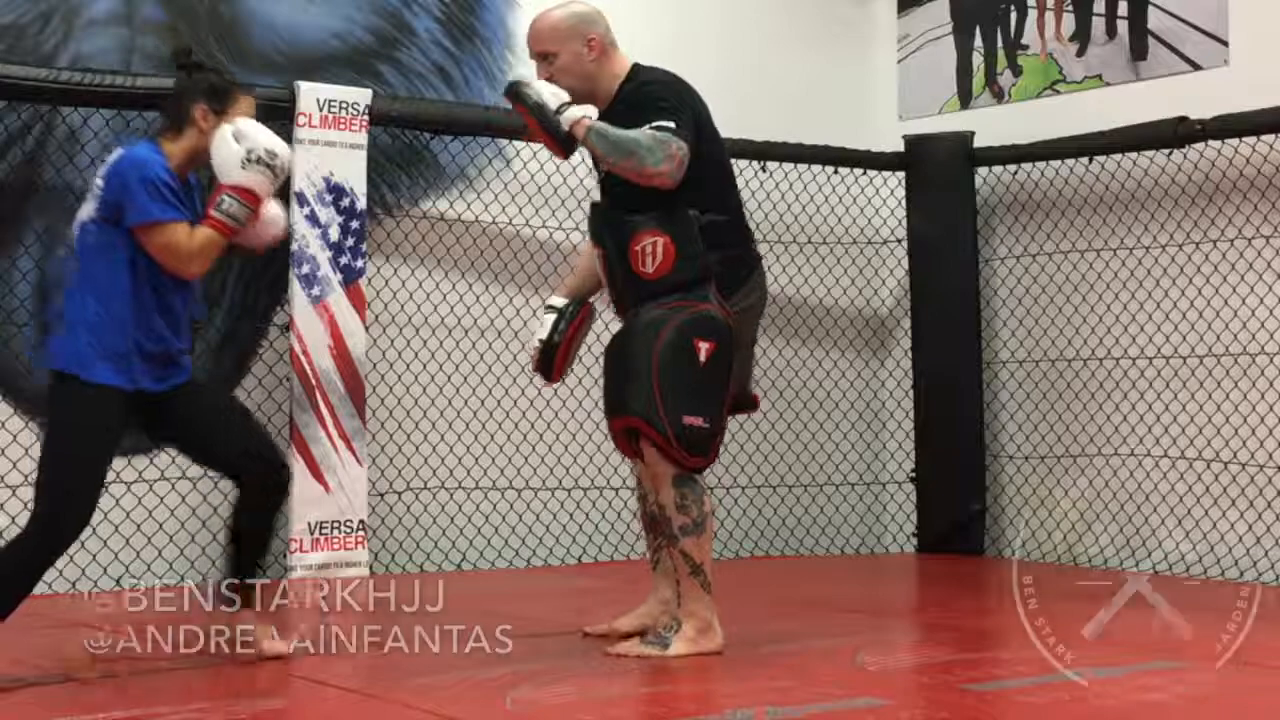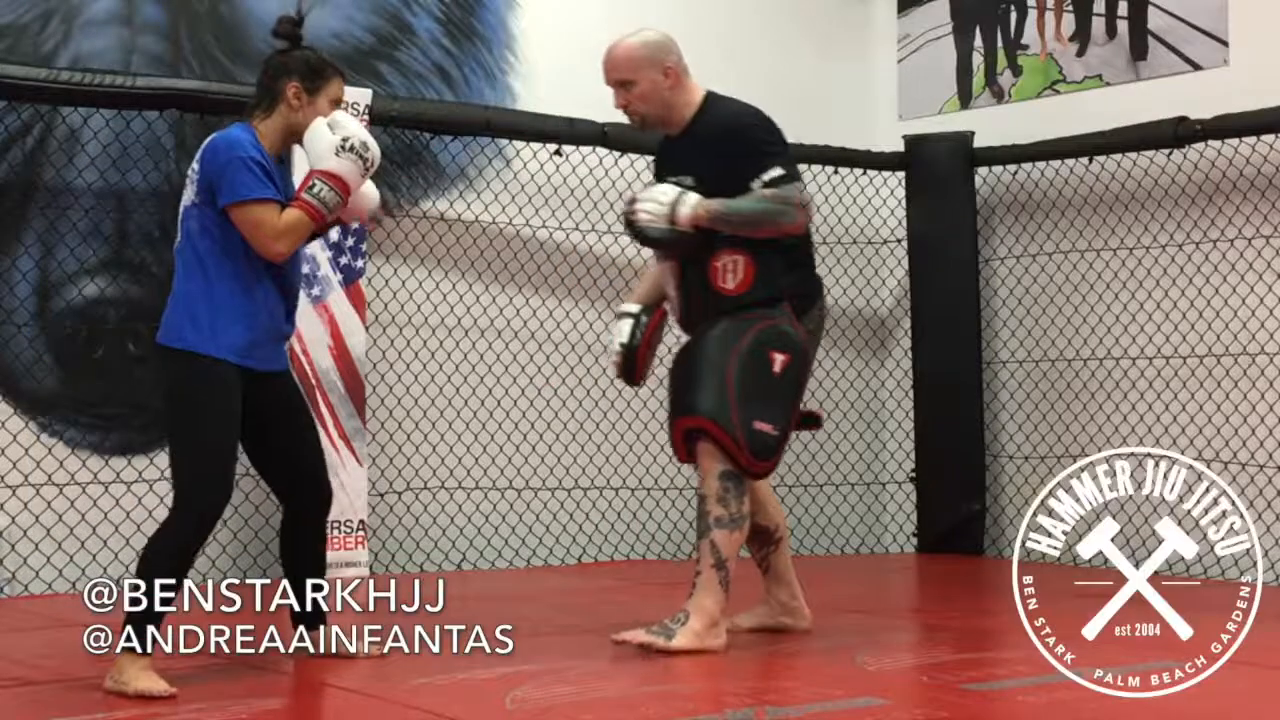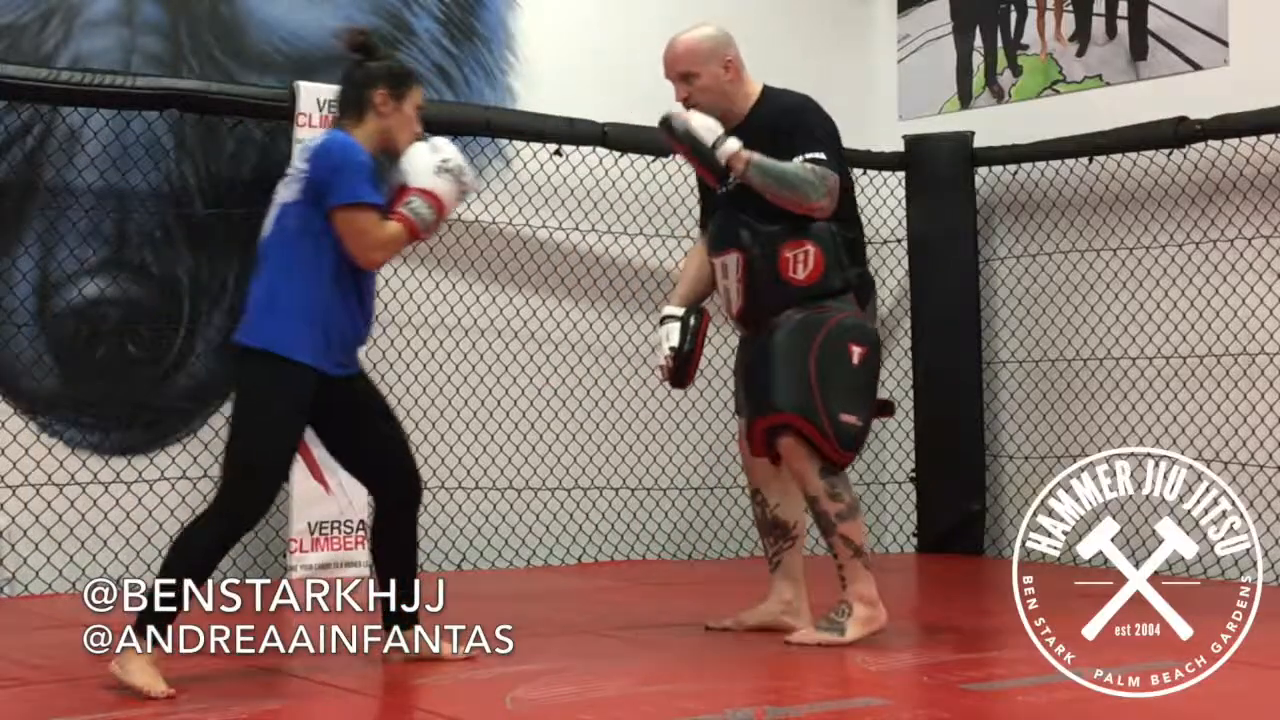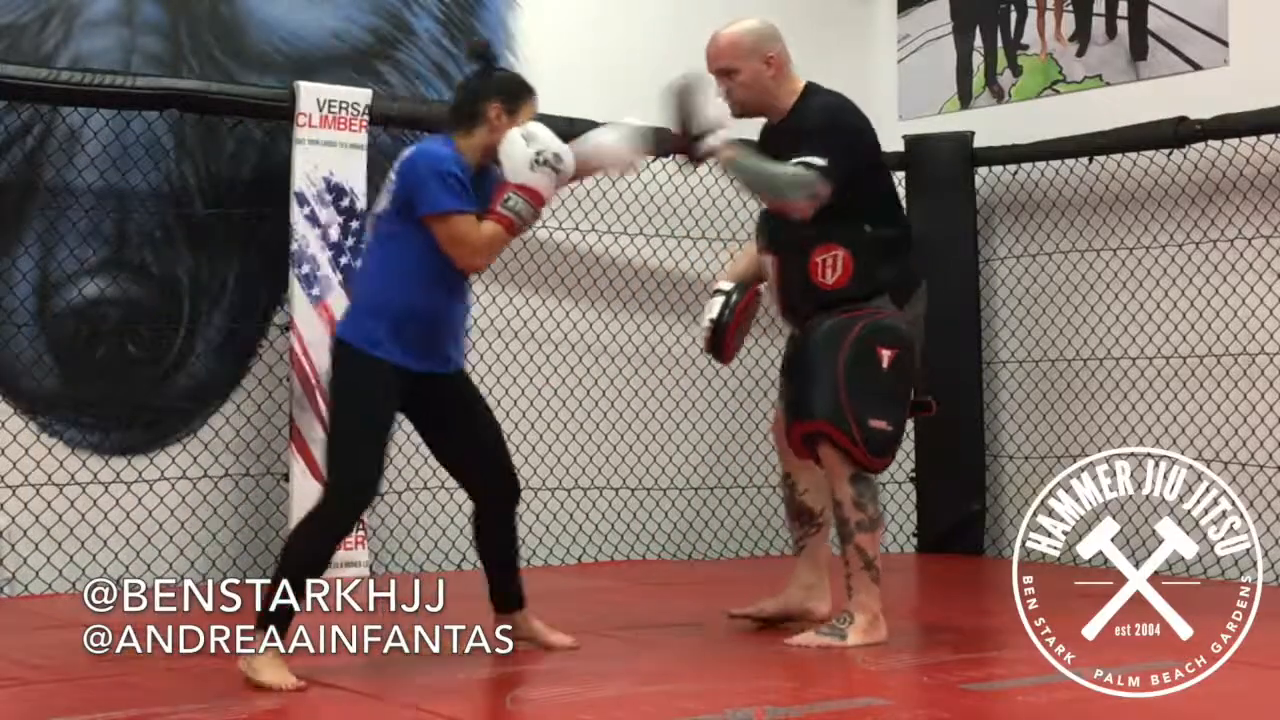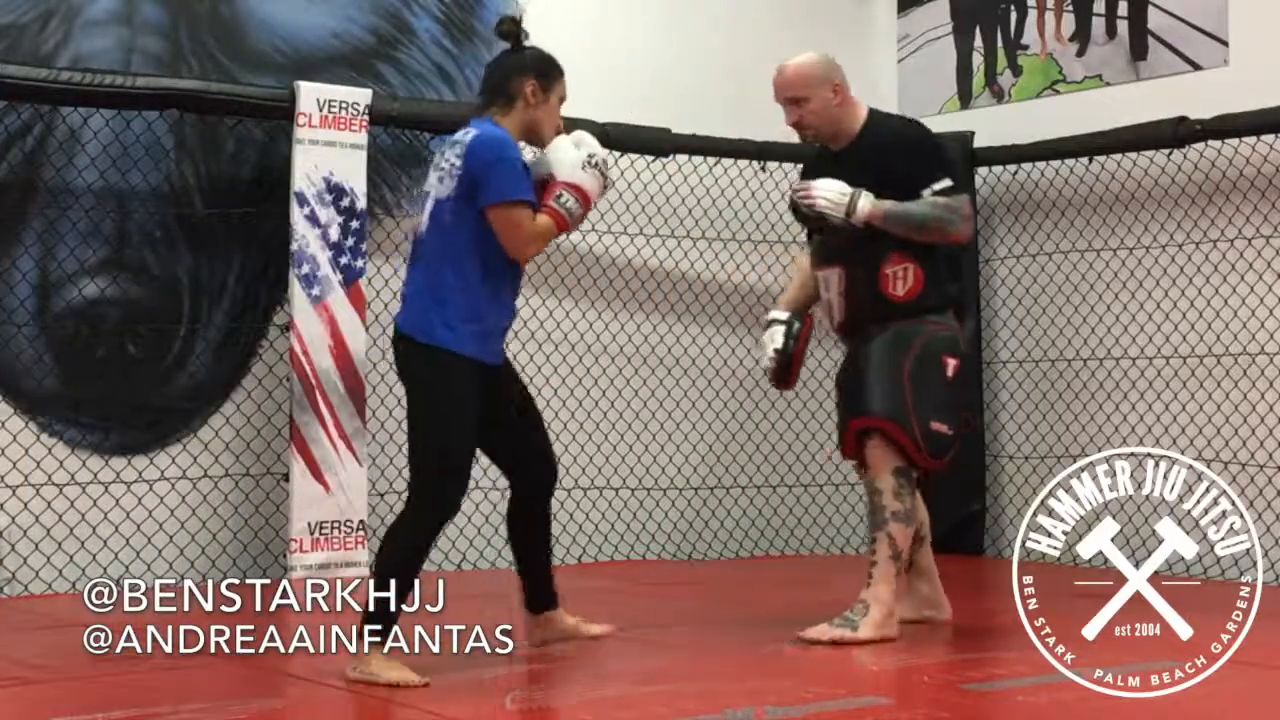
dt=0.5s
person 1, frame 1
left shoulder: (179, 181)
right shoulder: (137, 167)
right elbow: (186, 260)
left wrist: (245, 225)
right wrist: (243, 191)
left hip: (164, 374)
right hip: (95, 374)
left knee: (267, 475)
right knee: (59, 522)
left ankle: (245, 616)
person 1, frame 2
left shoulder: (272, 161)
right shoulder: (232, 149)
right elbow: (273, 241)
left wrist: (335, 208)
right wrist: (331, 180)
left hip: (261, 359)
right hip: (205, 355)
left knee: (311, 490)
right knee: (202, 502)
left ankle: (310, 625)
right ankle: (130, 657)
person 1, frame 3
left shoulder: (342, 160)
right shoulder: (341, 152)
right elbow: (371, 249)
left wrist: (406, 213)
right wrist: (428, 201)
left hip: (330, 363)
right hip: (280, 356)
left knee: (400, 487)
right knee: (241, 503)
left ankle: (402, 627)
right ankle: (139, 646)
person 1, frame 4
left shoulder: (472, 167)
right shoulder: (429, 162)
right elbow: (470, 253)
right wrist: (524, 189)
left hip: (433, 363)
right hip: (375, 353)
left knee: (499, 486)
right knee: (349, 496)
left ankle: (513, 614)
right ankle: (267, 641)
person 1, frame 5
left shoulder: (470, 143)
right shoulder: (494, 146)
right elbow: (522, 243)
left wrist: (546, 189)
right wrist: (573, 193)
left hip: (473, 349)
right hip: (443, 348)
left knee: (536, 471)
right knee: (436, 497)
left ankle: (544, 613)
right ankle: (371, 649)
person 2, frame 1
left shoulder: (658, 93)
right shoulder: (611, 118)
left elbow: (664, 166)
right elbow: (614, 232)
left wrist: (577, 122)
right wrist: (562, 299)
left hip: (706, 299)
right hip: (669, 304)
left knee: (668, 451)
right knee: (648, 446)
left ankle: (699, 621)
right ankle: (666, 601)
person 2, frame 2
left shoulder: (739, 126)
right shoulder: (670, 151)
left elbow: (794, 213)
left wrist: (692, 210)
right wrist: (636, 307)
left hip: (771, 317)
right hip: (724, 322)
left knee: (717, 451)
right knee: (728, 459)
left ankle: (702, 616)
right ankle: (785, 599)
person 2, frame 3
left shoulder: (795, 116)
right shoulder: (715, 149)
left elbow: (820, 198)
right elbow: (714, 242)
left wrist: (730, 152)
right wrist: (676, 308)
left hip: (824, 310)
right hip: (766, 321)
left knee: (800, 448)
right knee: (760, 453)
left ankle: (863, 601)
right ankle: (787, 598)
person 2, frame 4
left shoulder: (830, 118)
right shoulder: (776, 131)
left elbow: (799, 201)
left wrist: (718, 145)
right wrist: (730, 282)
left hip: (868, 311)
right hip: (825, 313)
left knee: (837, 452)
right knee: (795, 438)
left ankle: (864, 613)
right ankle: (809, 587)
person 2, frame 5
left shoulder: (905, 141)
right shoulder: (820, 167)
left elbow: (960, 223)
left wrist: (863, 206)
right wrist: (785, 313)
left hip: (917, 325)
right hip: (868, 331)
left knee: (885, 450)
right knee: (881, 458)
left ankle: (877, 605)
right ankle: (924, 590)
